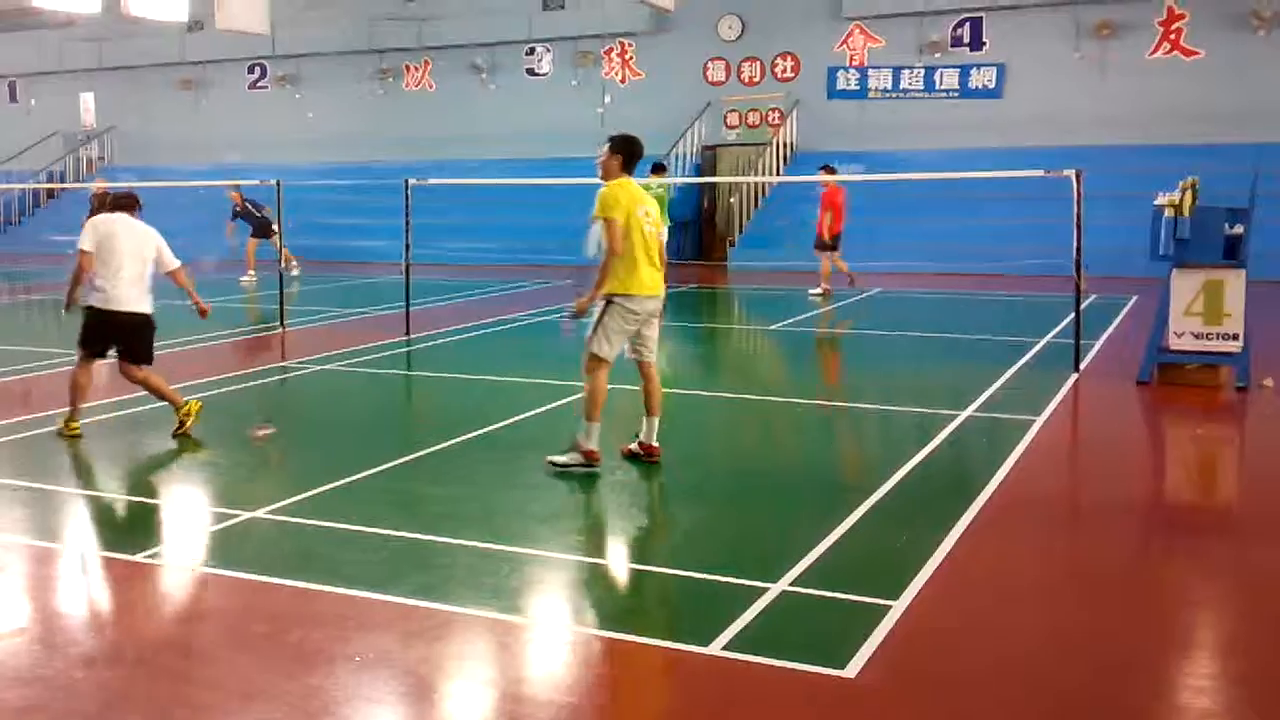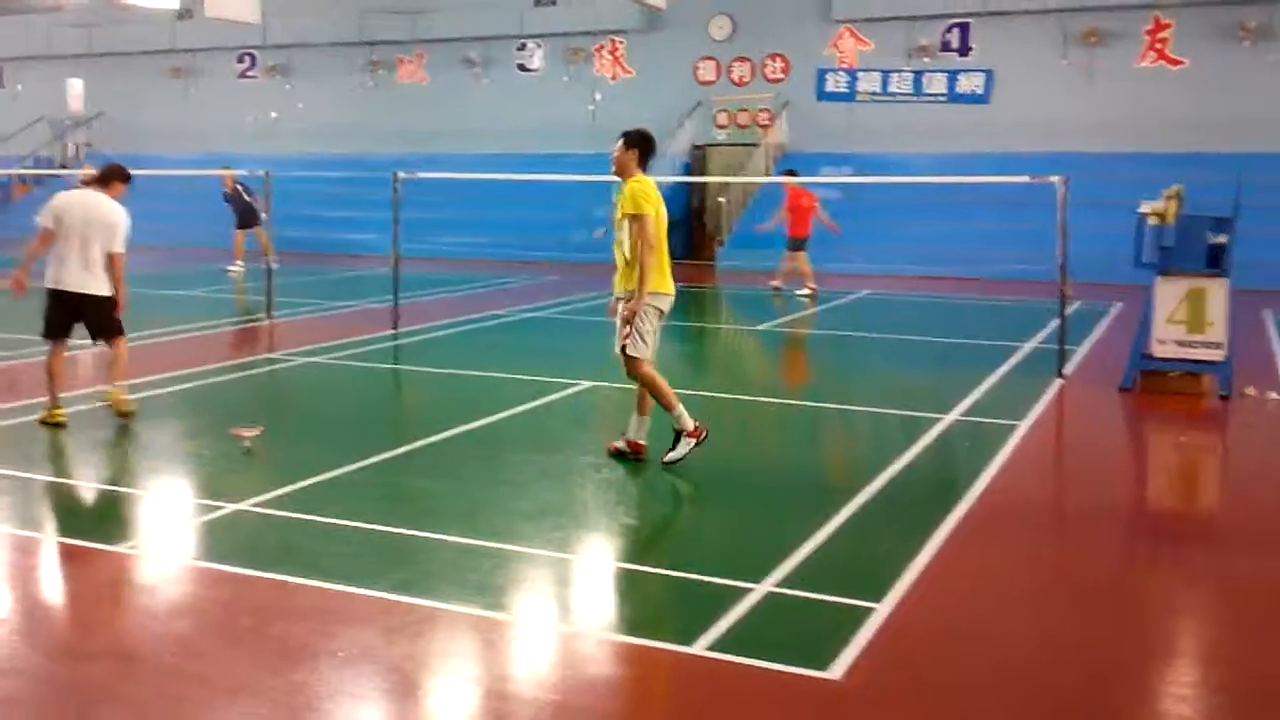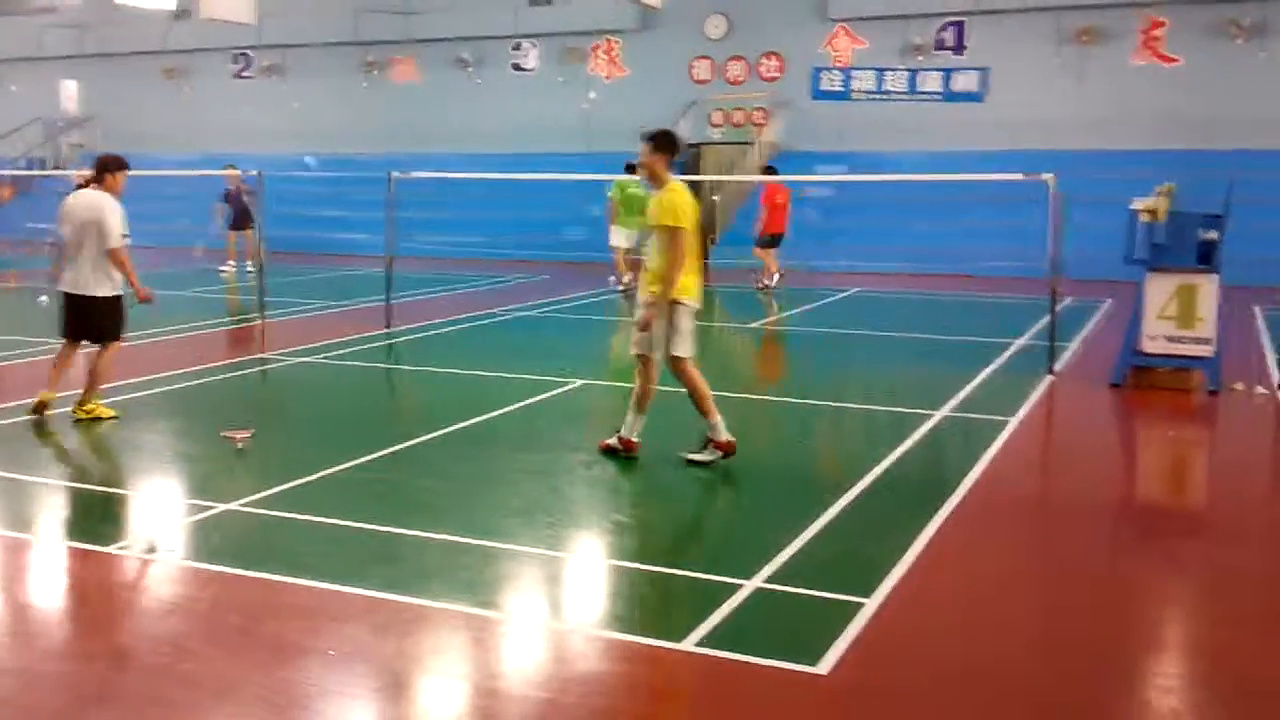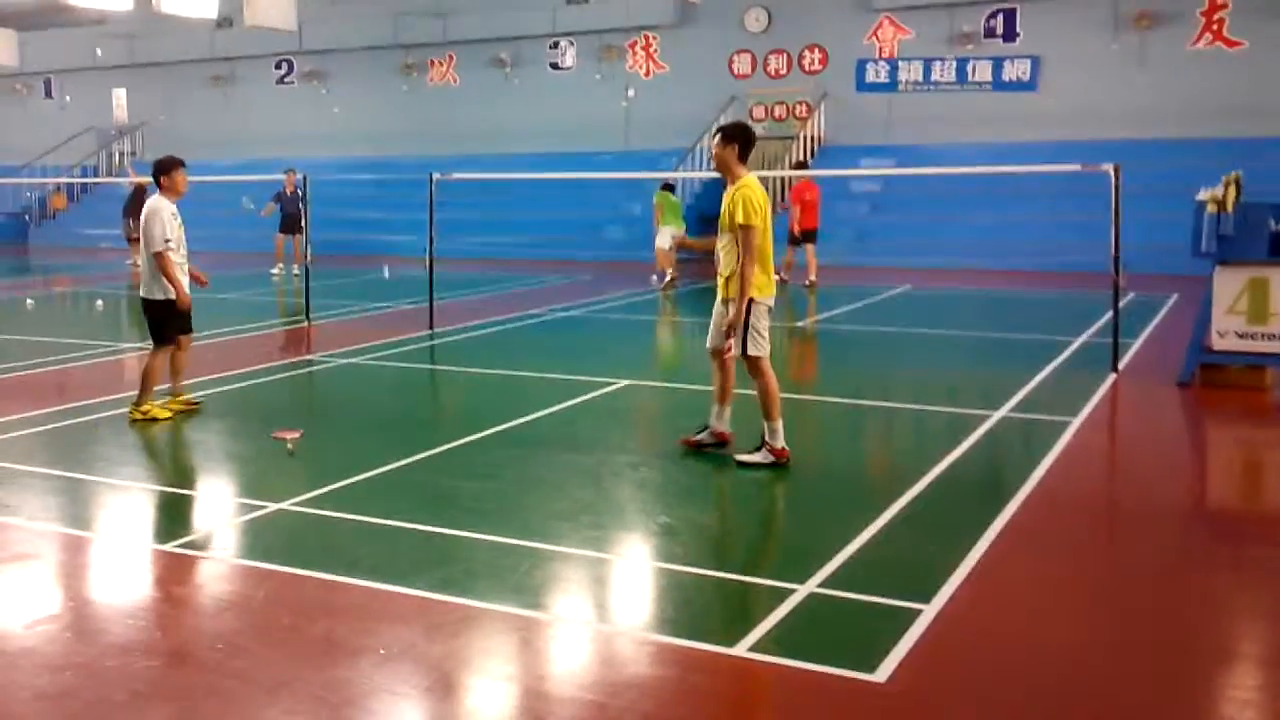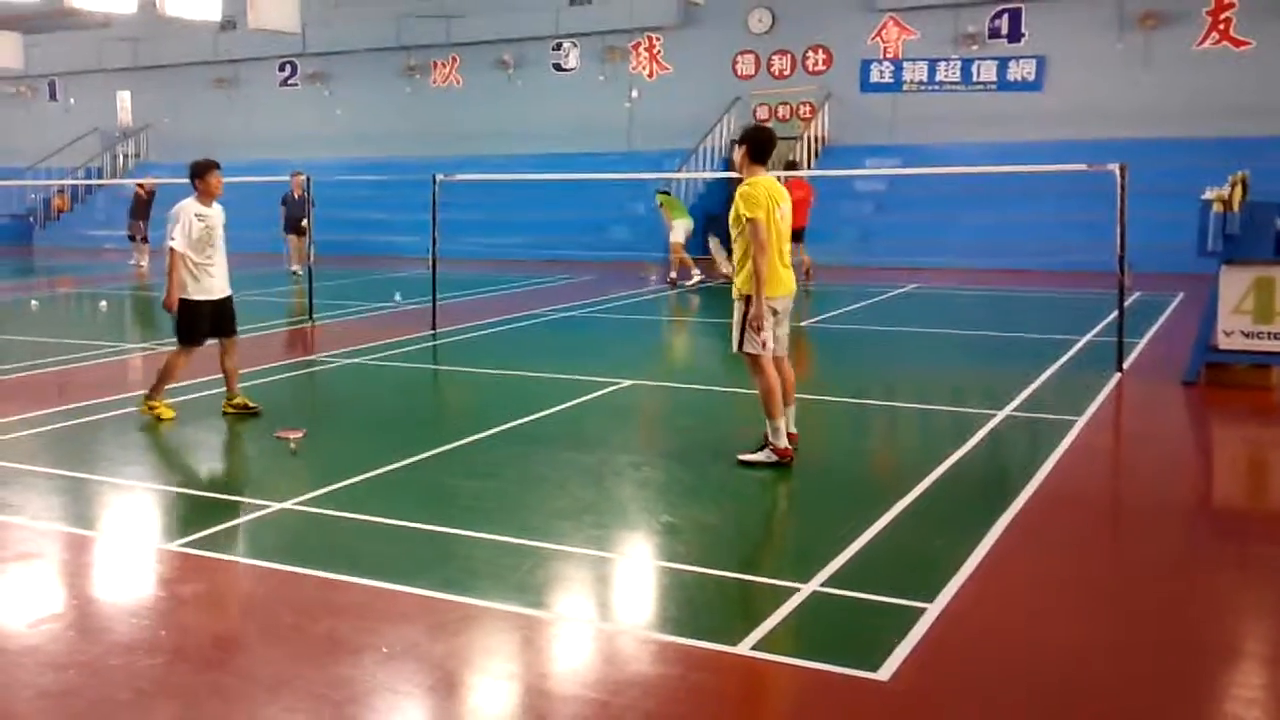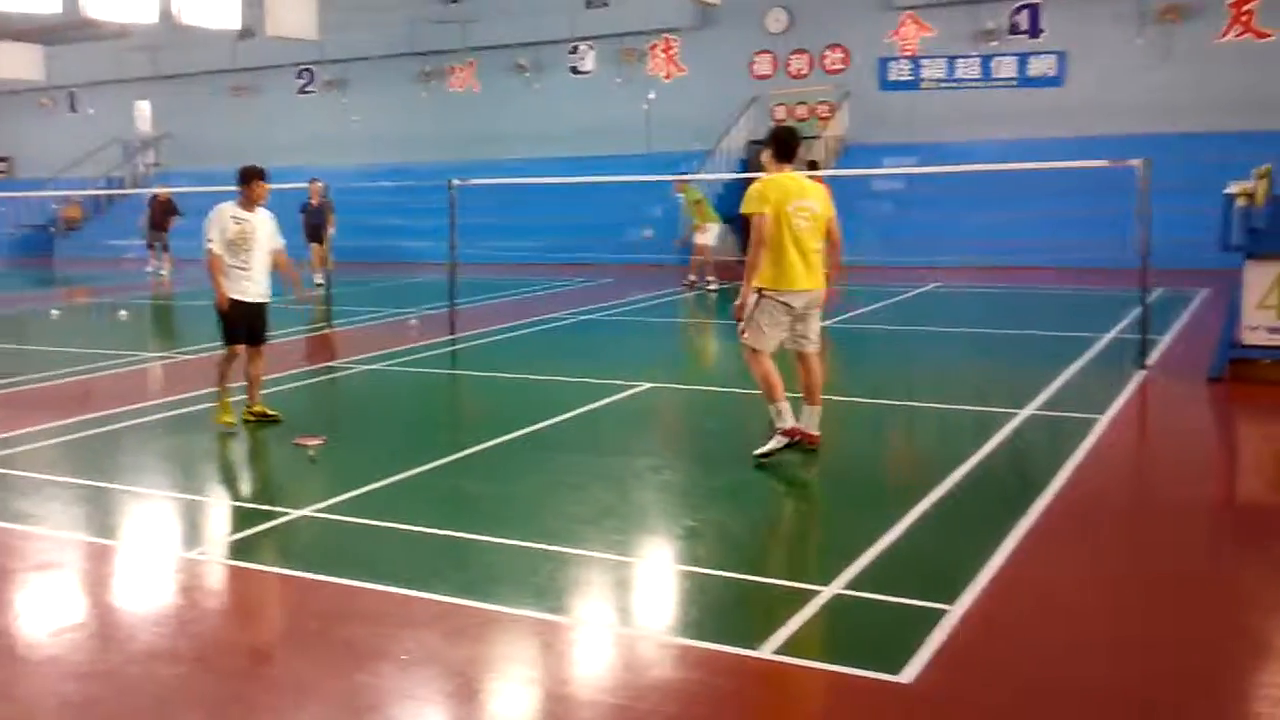
dt=0.3s
person 1, frame 1
left shoulder: (612, 193)
right shoulder: (648, 199)
left elbow: (614, 249)
left wrist: (593, 295)
left hip: (624, 292)
right hip: (652, 292)
left knee: (596, 366)
right knee: (647, 365)
left ankle: (587, 448)
right ankle: (650, 443)
person 1, frame 2
left shoulder: (635, 189)
right shoulder: (645, 189)
left elbow: (647, 246)
left wrist: (638, 297)
right wrist: (622, 295)
left hip: (644, 292)
right hip: (645, 290)
left knee: (636, 366)
right knee: (642, 365)
left ankle: (688, 428)
right ankle: (635, 440)
person 1, frame 3
left shoulder: (676, 199)
right shoulder: (661, 196)
left elbow: (677, 258)
left wrist: (658, 303)
right wrist: (648, 298)
left hip: (674, 296)
right hip: (655, 295)
left knee: (681, 366)
right knee: (645, 362)
left ankle: (722, 438)
right ankle: (628, 437)
person 1, frame 4
left shoulder: (746, 193)
right shoulder: (734, 190)
left elbow: (750, 256)
left wrist: (738, 308)
right wrist: (695, 243)
left hip: (747, 293)
right hip: (730, 290)
left knee: (756, 364)
right knee: (720, 355)
left ankle: (776, 446)
right ankle: (718, 428)
person 1, frame 5
left shoulder: (749, 190)
right shoulder: (778, 189)
left elbow: (761, 246)
left wrist: (757, 302)
left hip: (760, 290)
right hip: (784, 287)
left knee: (761, 362)
right knee: (779, 358)
left ankle: (779, 445)
right ankle: (788, 428)
person 1, frame 6
left shoulder: (763, 187)
right shoulder: (818, 190)
left elbow: (759, 242)
right elbow: (835, 242)
left wrist: (745, 291)
right wrist: (832, 281)
left hip: (776, 287)
right hip: (812, 286)
left knee: (756, 352)
right knee: (809, 355)
left ankle: (785, 426)
right ankle: (810, 429)
person 2, frame 1
left shoulder: (97, 223)
right shoulder: (150, 233)
left elbow: (83, 264)
right elbow: (175, 270)
left wrist: (70, 295)
right wrist: (196, 299)
left hip: (104, 305)
right hip: (139, 311)
left knee: (84, 361)
right knee: (132, 370)
left ankle: (72, 422)
right ankle: (184, 406)
person 2, frame 2
left shoulder: (63, 199)
right shoulder: (116, 212)
left elbow: (43, 240)
right elbow: (115, 258)
left wrist: (22, 270)
right wrist: (120, 295)
left hip: (60, 286)
right hip: (98, 291)
left knee: (57, 346)
right knee: (117, 340)
left ankle: (55, 409)
right ankle: (118, 392)
person 2, frame 3
left shoulder: (72, 201)
right shoulder: (109, 206)
left elbow: (64, 243)
right elbow: (116, 252)
left wrist: (58, 268)
right wrist: (137, 286)
left hip: (73, 286)
right hip: (102, 290)
left knee: (71, 343)
right knee: (108, 345)
left ankle: (47, 394)
right ankle: (85, 404)
person 2, frame 4
left shoulder: (163, 206)
right shoulder: (161, 209)
right elbow: (161, 255)
left wrist: (190, 271)
right wrist: (179, 290)
left hip: (168, 291)
right hip: (163, 293)
left knee: (183, 341)
right knee: (163, 347)
left ankle: (176, 396)
right ankle: (141, 406)
person 2, frame 5
left shoulder: (218, 211)
right shoulder: (184, 211)
right elbow: (175, 253)
right wrist: (172, 291)
left hip: (221, 291)
right hip: (193, 294)
left knee: (229, 343)
right knee: (187, 349)
left ankle: (232, 398)
right ankle: (152, 399)
person 2, frame 6
left shoulder: (267, 218)
right shoulder: (222, 213)
left elbow: (278, 255)
right elbow: (213, 254)
left wrist: (298, 283)
right wrist: (219, 288)
left hip: (259, 296)
right hip: (233, 295)
left knee: (256, 351)
right knee: (235, 350)
left ankle: (253, 406)
right ankle: (222, 401)
